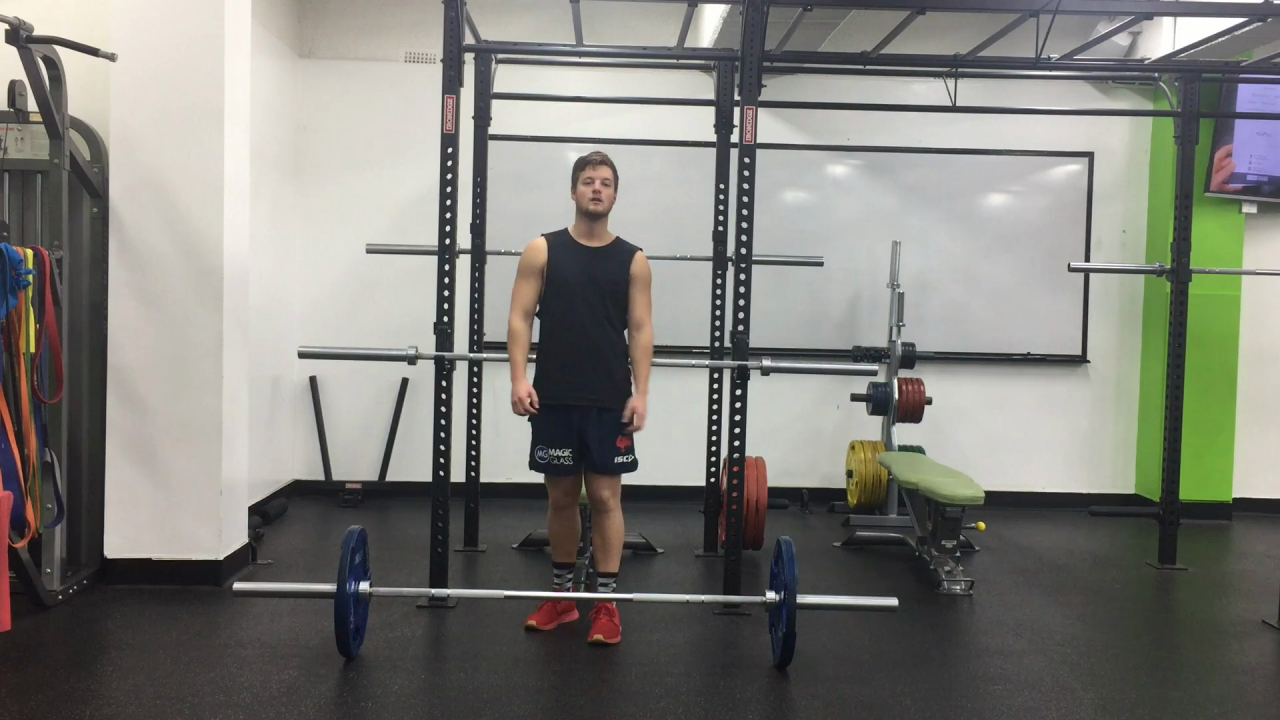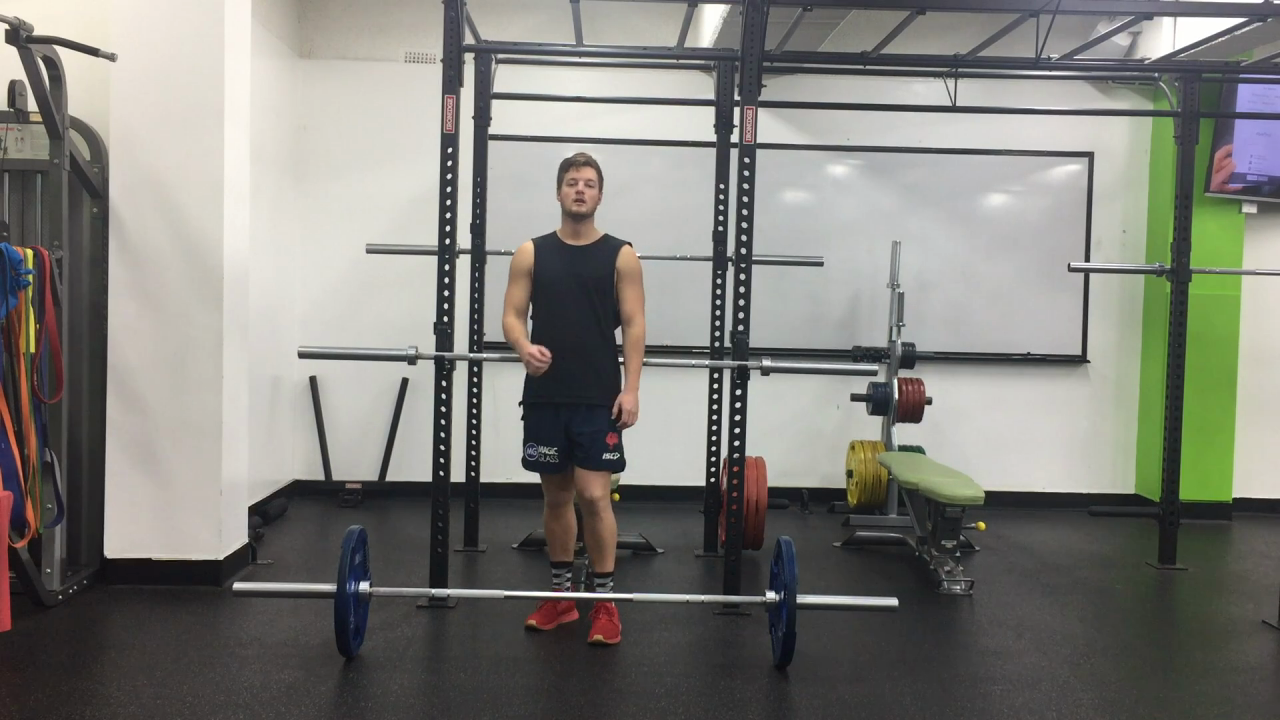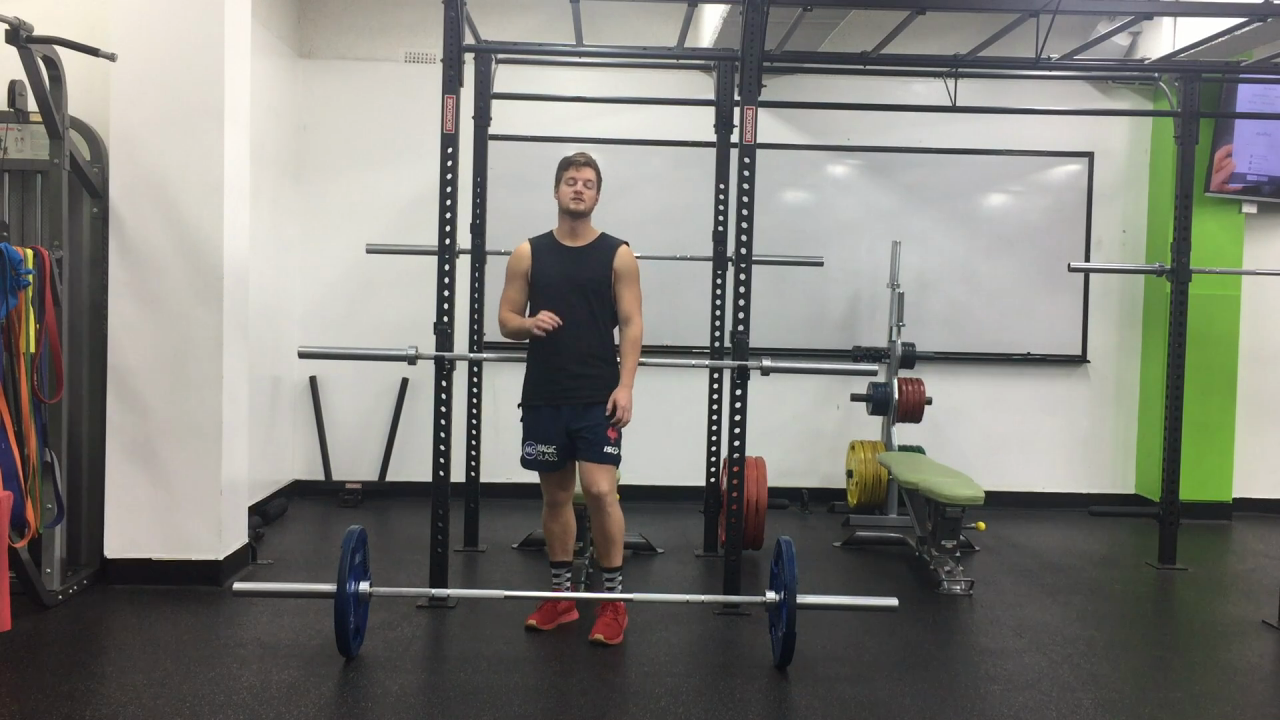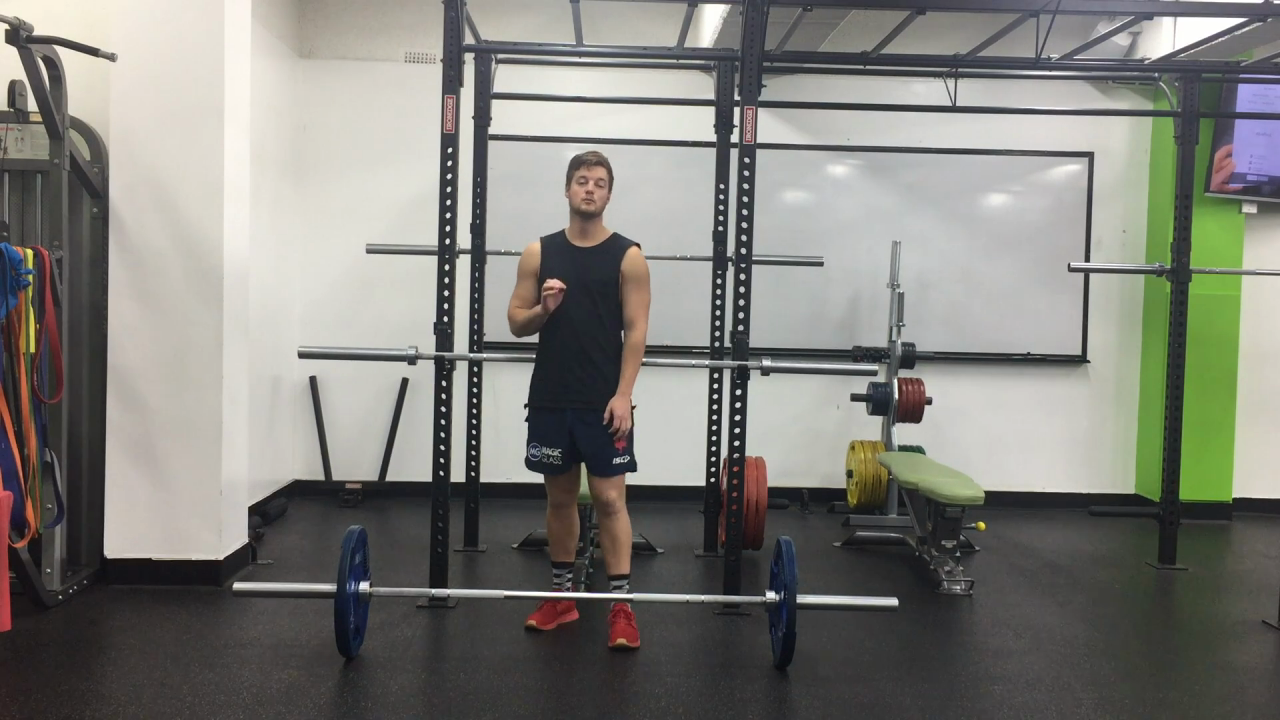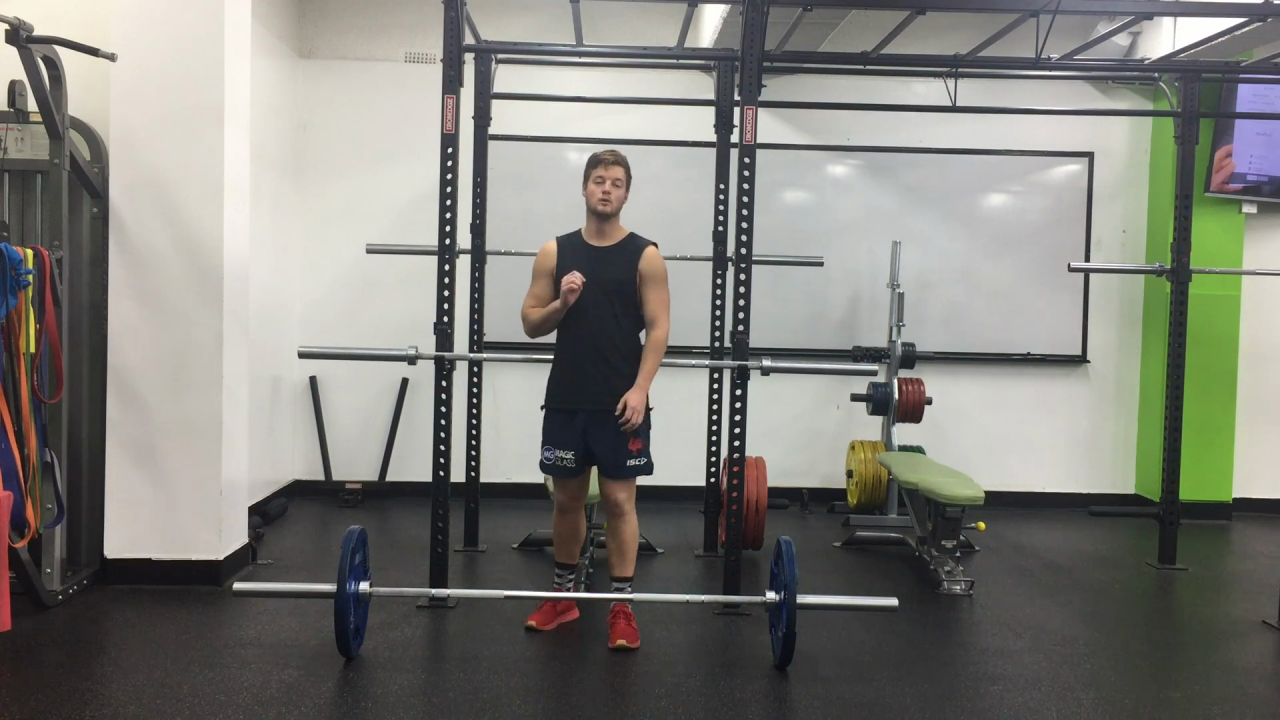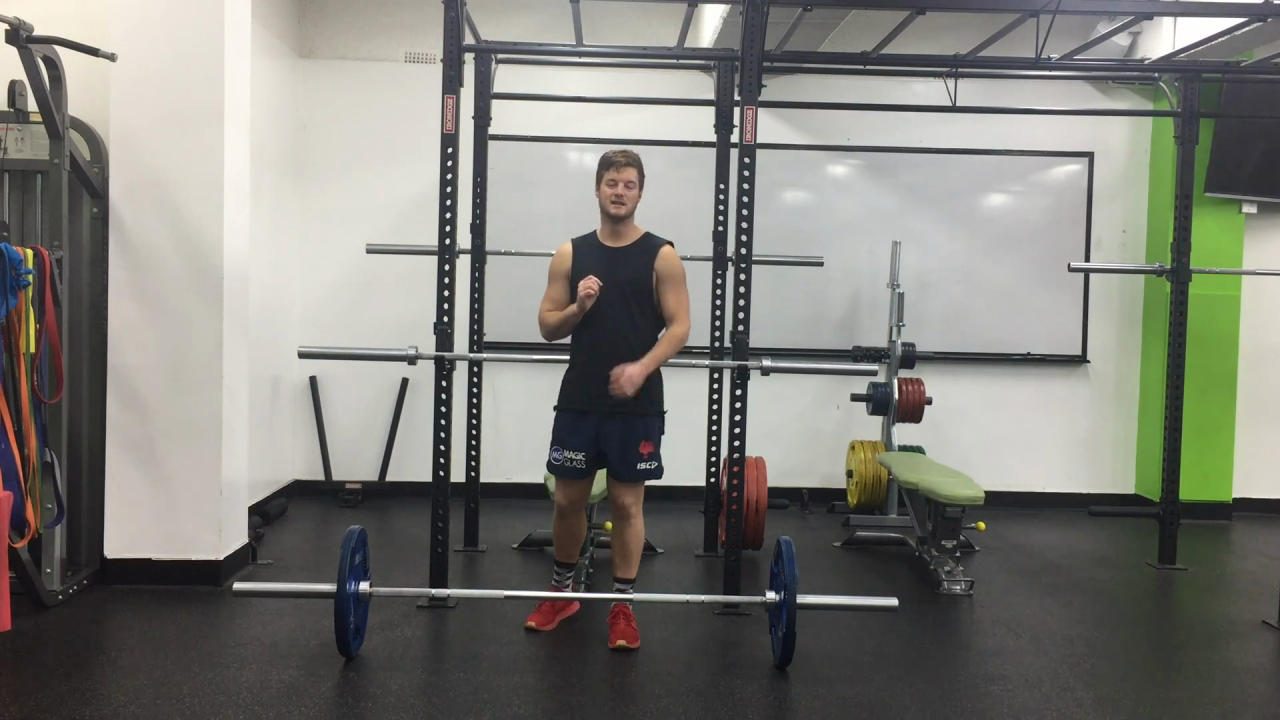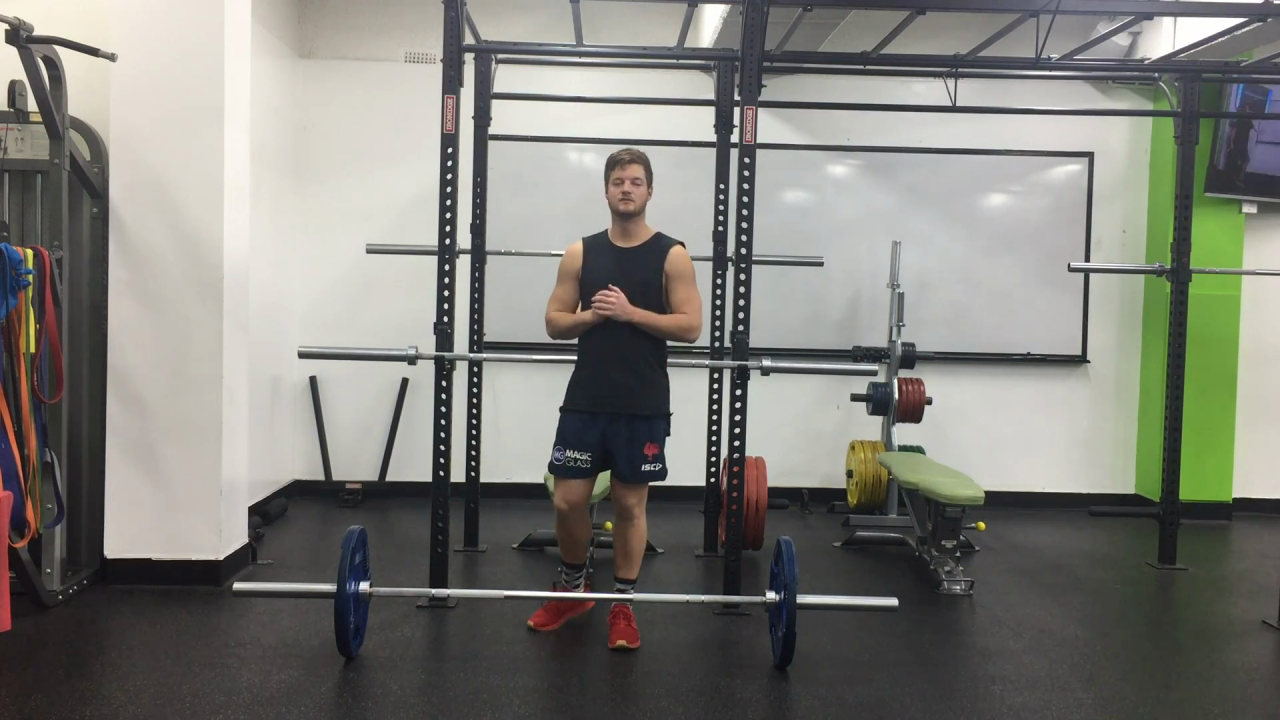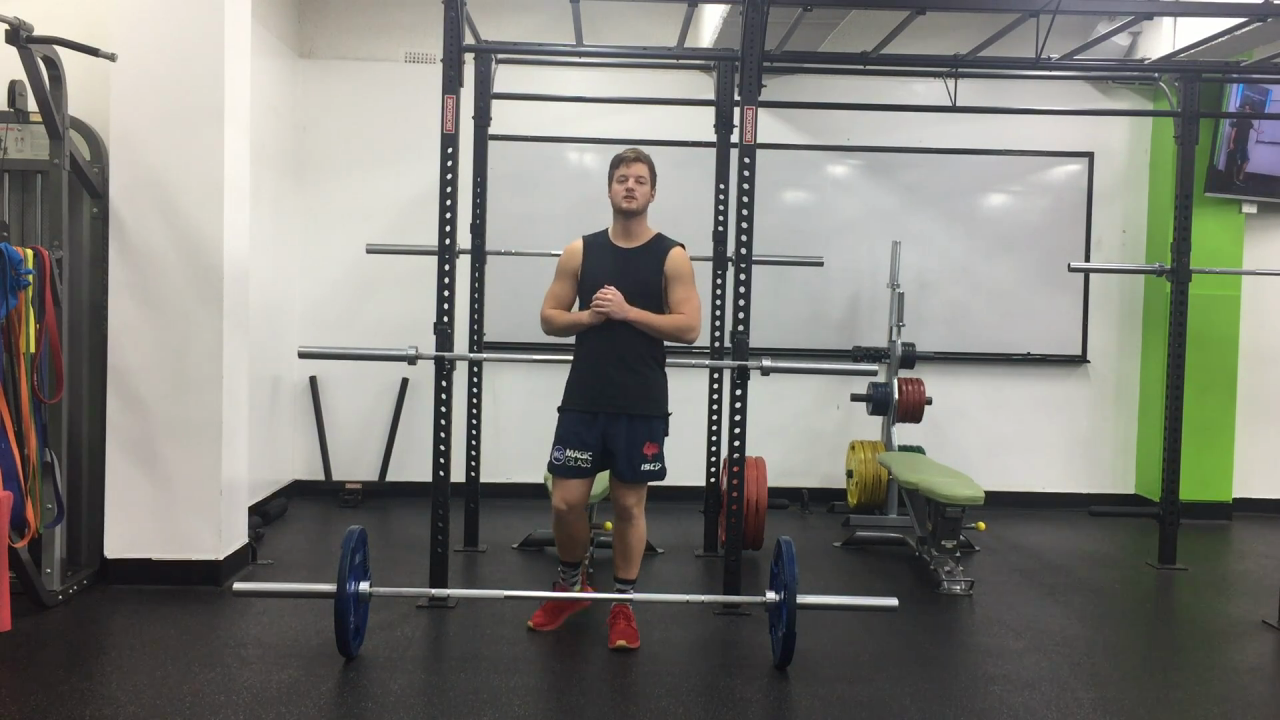
dt=0.3s
person 1, frame 1
left shoulder: (632, 260)
right shoulder: (542, 250)
left elbow: (641, 330)
right elbow: (520, 317)
left wrist: (639, 392)
right wrist: (519, 378)
left hip: (608, 400)
right hip: (554, 399)
left knee: (605, 498)
right knee: (561, 498)
left ankle: (606, 602)
right ankle: (562, 595)
person 1, frame 2
left shoulder: (620, 254)
right shoulder: (531, 253)
left elbow: (633, 324)
right elbow: (513, 314)
left wrist: (631, 388)
right wrist: (525, 347)
left hip: (598, 397)
right hip: (545, 395)
left knee: (594, 496)
right knee: (556, 495)
left ankle: (604, 600)
right ankle: (561, 595)
person 1, frame 3
left shoulder: (617, 254)
right shoulder: (528, 253)
left elbow: (631, 324)
right elbow: (506, 319)
left wrist: (625, 387)
right wrist: (531, 324)
left hip: (597, 395)
right hip: (544, 395)
left knee: (601, 491)
right knee: (555, 495)
left ankle: (612, 597)
right ankle: (561, 595)
person 1, frame 4
left shoulder: (628, 256)
right shoulder: (539, 252)
left elbow: (636, 330)
right elbow: (516, 320)
left wrist: (623, 394)
right wrist: (542, 308)
left hip: (603, 401)
right hip: (550, 398)
left knee: (609, 499)
right knee: (559, 496)
left ankle: (621, 605)
right ankle: (562, 595)
person 1, frame 5
left shoulder: (645, 255)
right shoulder: (555, 252)
left elbow: (658, 329)
right elbow: (531, 323)
left wrist: (640, 390)
right wrist: (562, 303)
left hip: (621, 401)
right hip: (565, 398)
left knee: (619, 500)
right knee: (567, 499)
left ankle: (621, 607)
right ankle: (563, 595)
person 1, frame 6
left shoulder: (661, 255)
right shoulder: (570, 254)
left elbow: (679, 326)
right elbow: (548, 326)
left wrist: (643, 367)
right wrist: (579, 306)
left hip: (637, 401)
right hip: (578, 398)
left knee: (626, 503)
right knee: (568, 500)
left ankle: (622, 606)
right ankle: (562, 591)
person 1, frame 7
left shoulder: (672, 255)
right shoulder: (581, 253)
left elbow: (690, 326)
right elbow: (555, 322)
left wrist: (631, 312)
right wrist: (593, 315)
left hip: (642, 403)
right hip: (585, 398)
left knee: (630, 504)
right knee: (568, 502)
left ankle: (622, 606)
right ankle: (572, 588)
person 1, frame 8
left shoulder: (671, 256)
right shoulder: (580, 251)
left elbow: (688, 327)
right elbow: (549, 318)
left wrist: (627, 311)
right wrist: (591, 315)
left hip: (641, 403)
right hip: (583, 398)
left knee: (629, 505)
right knee: (565, 503)
left ankle: (622, 606)
right ankle: (570, 586)
